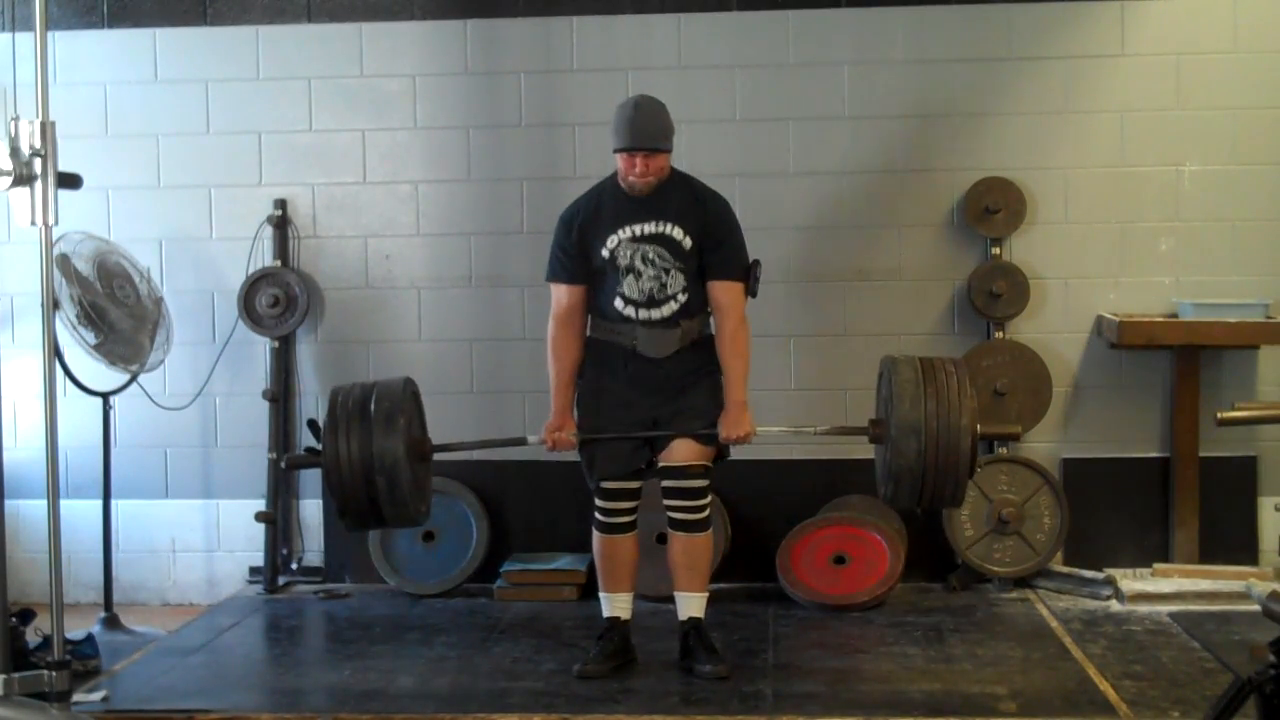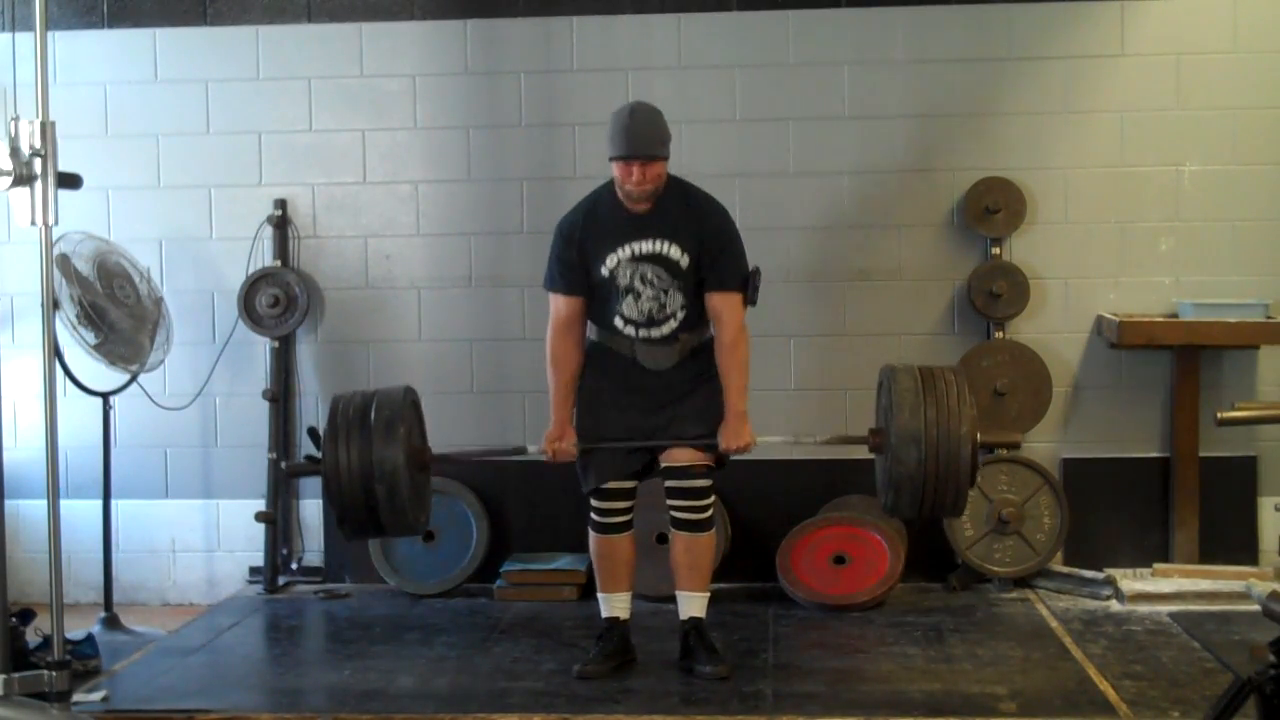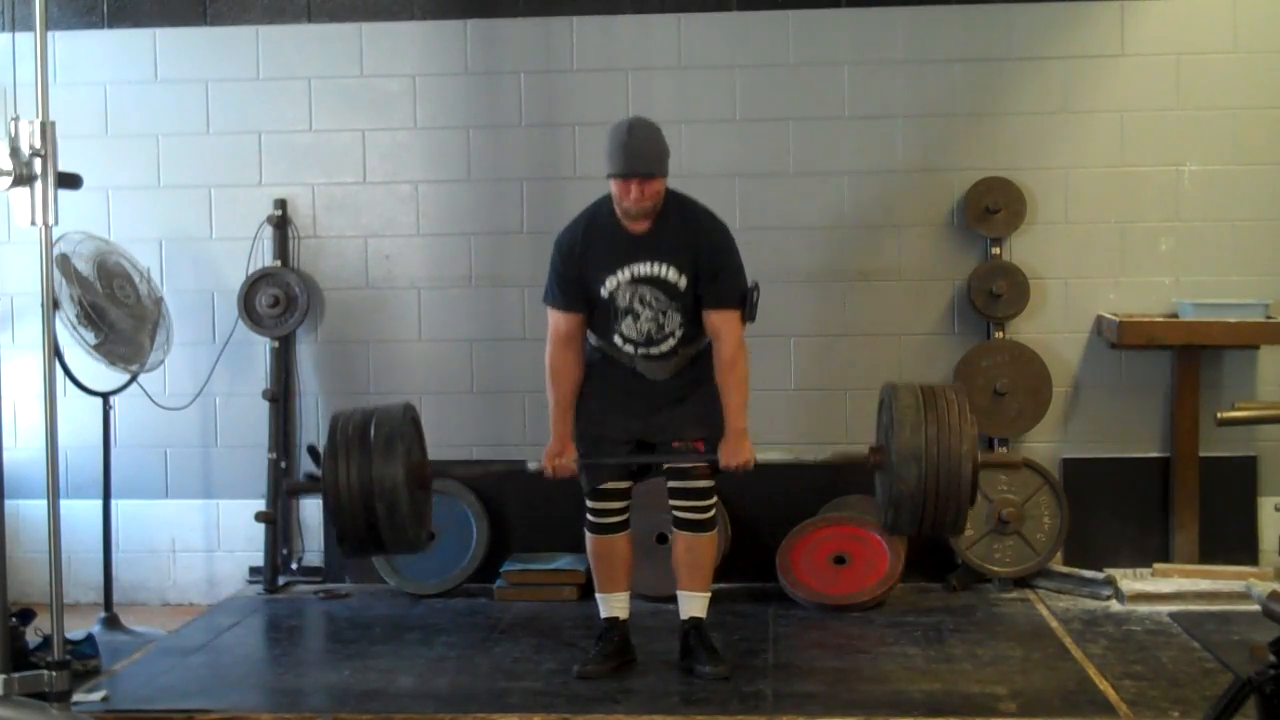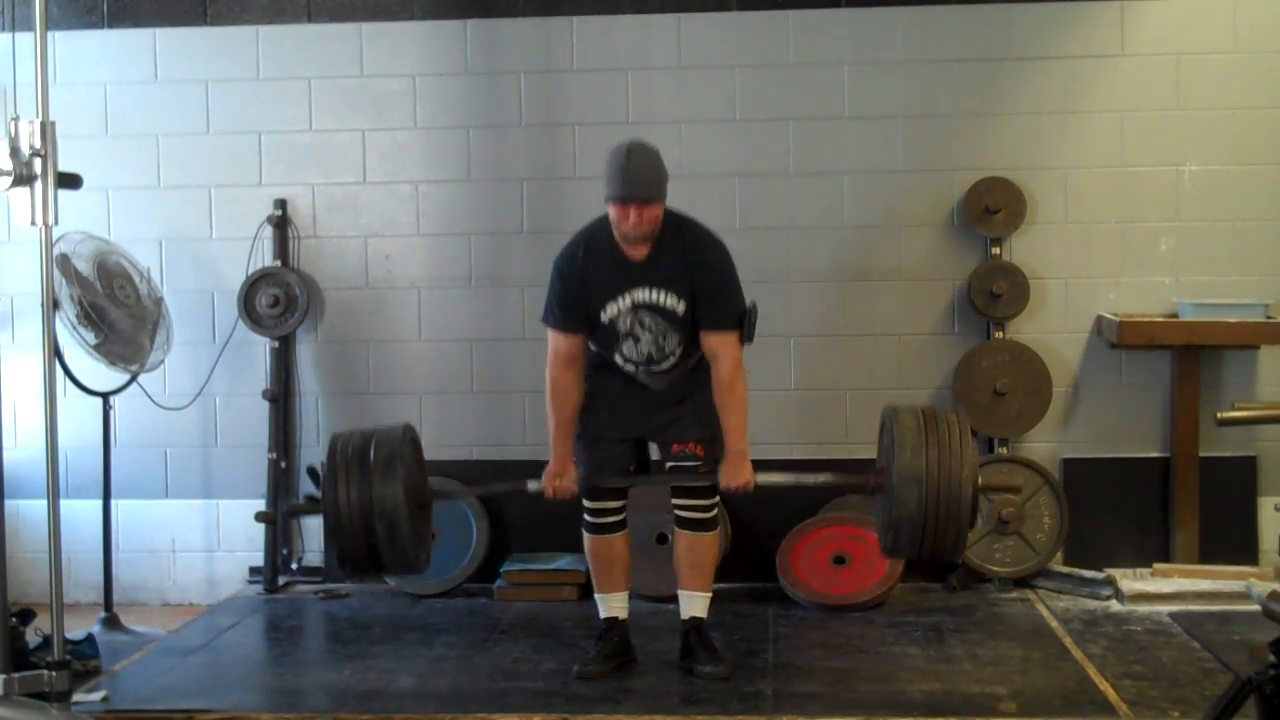
dt=0.1s
person 1, frame 1
left shoulder: (707, 208)
right shoulder: (582, 215)
left elbow: (729, 312)
right elbow: (566, 316)
left wrist: (737, 402)
right wrist: (560, 408)
left hip: (688, 371)
right hip: (611, 372)
left knee: (688, 503)
right knee: (613, 506)
left ankle: (693, 632)
right ankle: (616, 632)
person 1, frame 2
left shoulder: (706, 217)
right shoulder: (579, 224)
left elbow: (729, 322)
right elbow: (565, 328)
left wrist: (736, 413)
right wrist: (561, 418)
left hip: (690, 376)
right hip: (611, 376)
left knee: (692, 502)
right knee: (608, 503)
left ankle: (694, 633)
right ankle: (615, 632)
person 1, frame 3
left shoulder: (704, 232)
right shoulder: (578, 239)
left elbow: (728, 339)
right elbow: (564, 342)
left wrist: (736, 431)
right wrist: (561, 435)
left hip: (687, 379)
right hip: (610, 380)
left knee: (694, 502)
right knee: (604, 504)
left ankle: (694, 632)
right ankle: (614, 632)
person 1, frame 4
left shoulder: (704, 253)
right shoulder: (576, 260)
left elbow: (725, 360)
right elbow: (565, 363)
left wrist: (736, 450)
right wrist: (560, 454)
left hip: (687, 385)
right hip: (611, 383)
left knee: (698, 500)
right knee: (600, 502)
left ankle: (695, 634)
right ankle: (614, 634)
